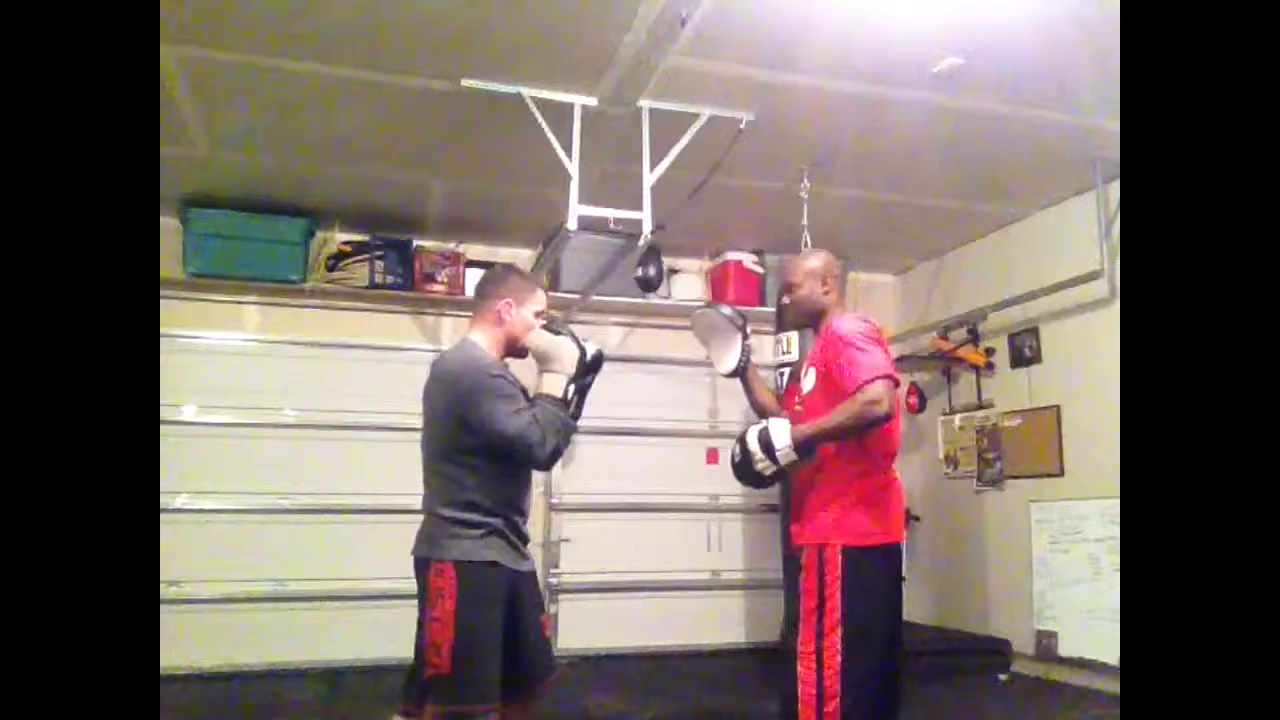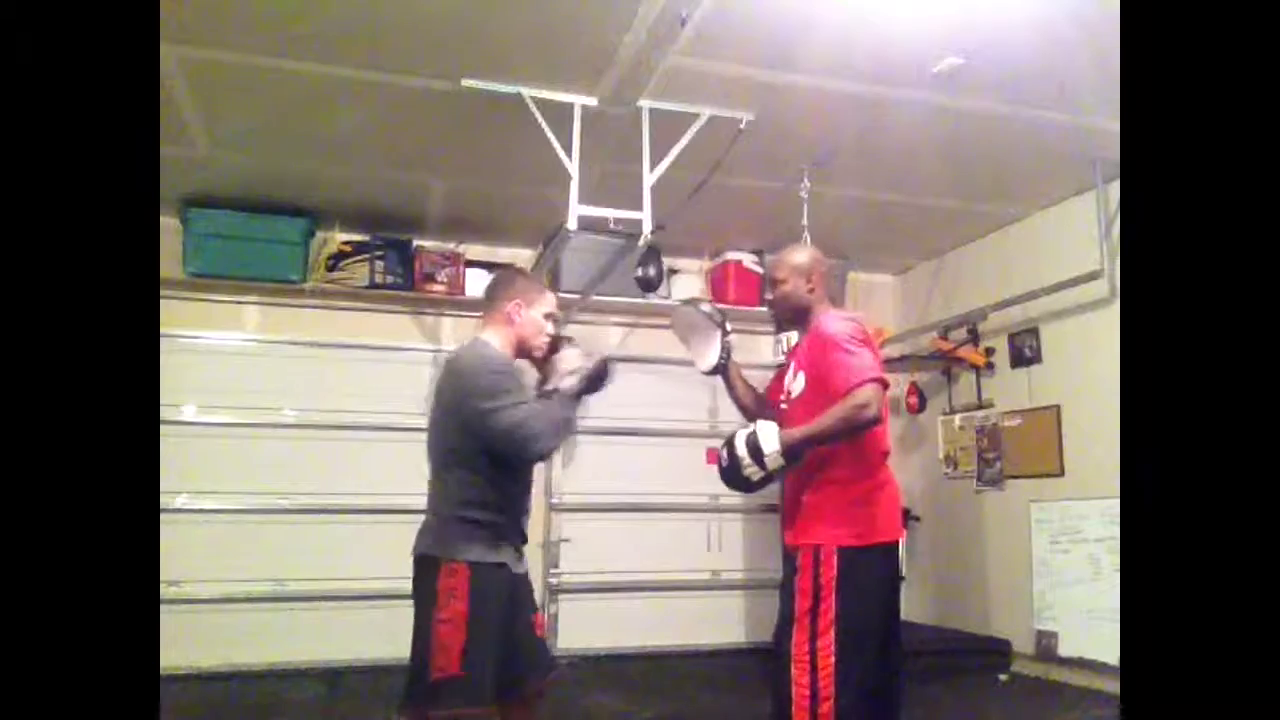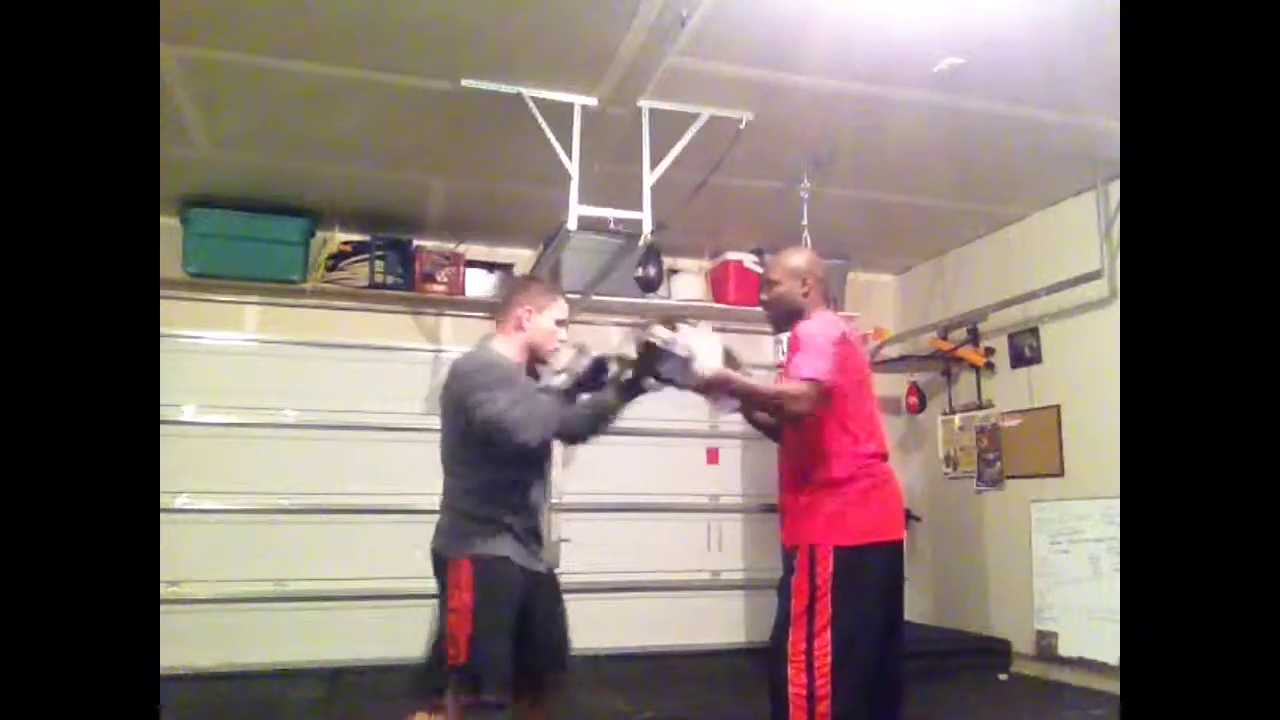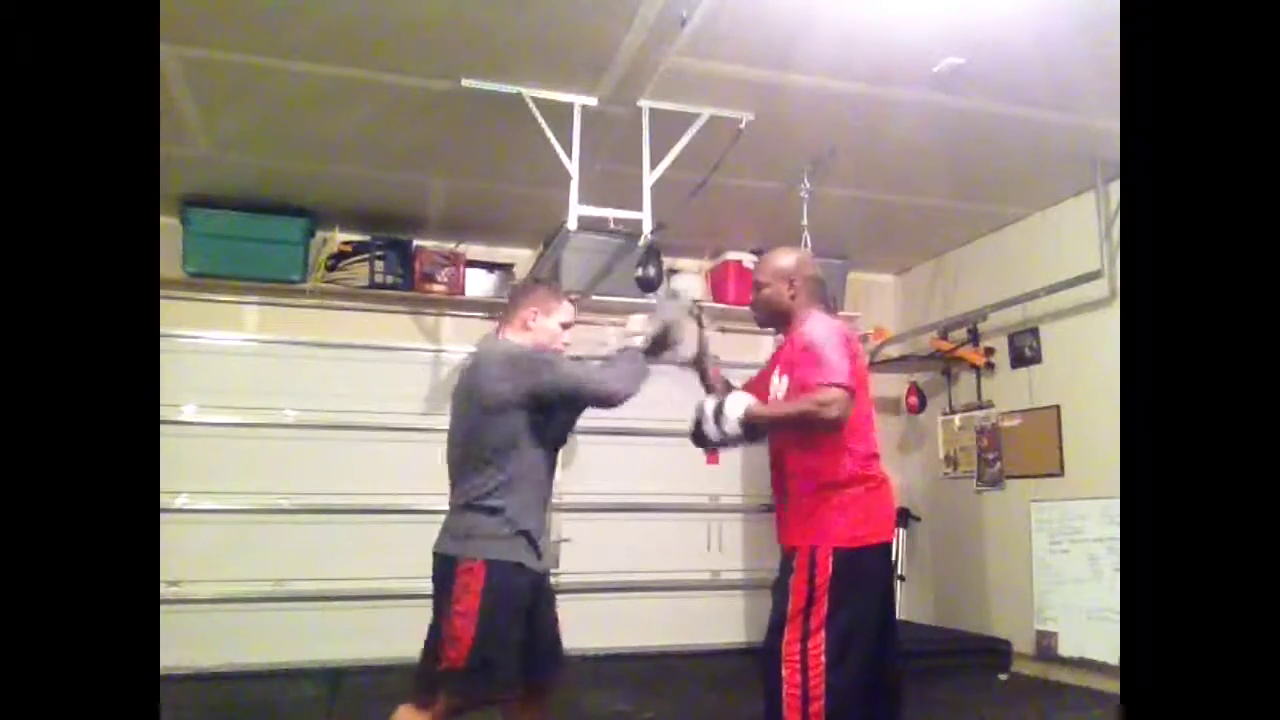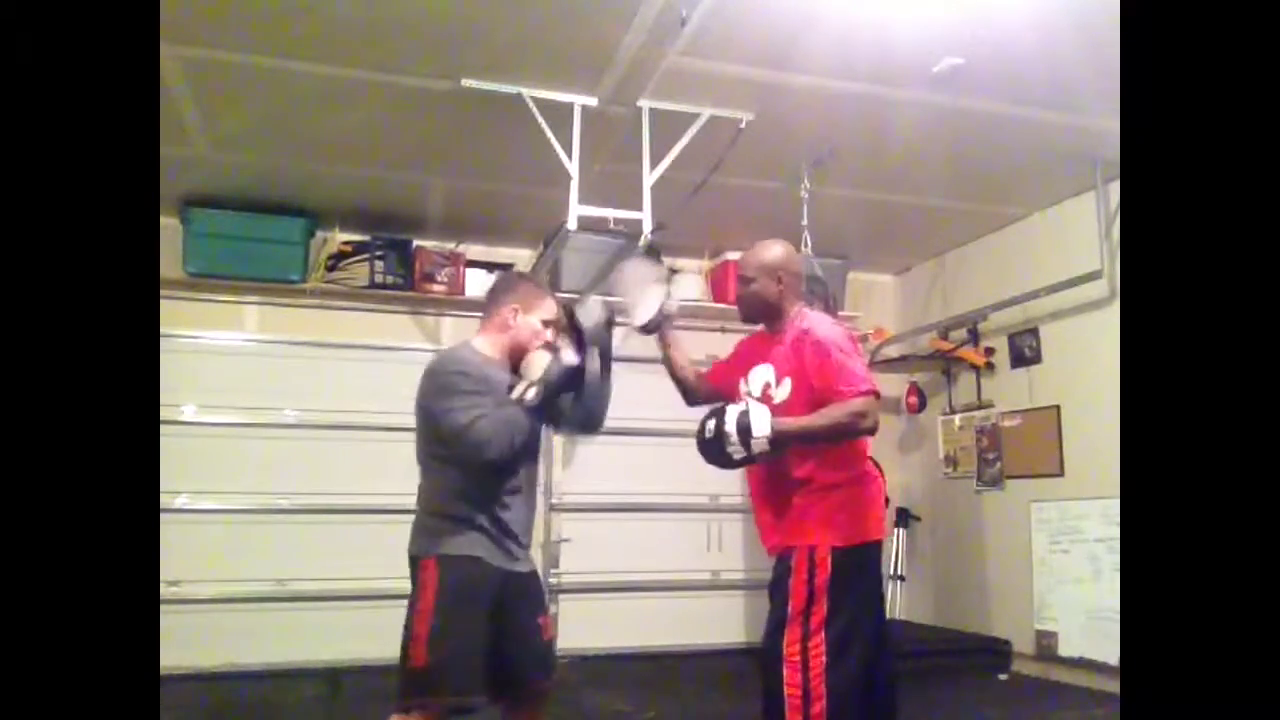
dt=0.4s
person 1, frame 1
left shoulder: (849, 332)
right shoulder: (821, 348)
left elbow: (879, 402)
right elbow: (783, 417)
left wrist: (794, 437)
right wrist: (745, 369)
left hip: (846, 530)
right hip: (862, 528)
left knee: (822, 665)
right knee: (868, 662)
person 1, frame 2
left shoulder: (836, 331)
right shoulder: (803, 349)
left elbow: (868, 406)
right elbow: (767, 415)
left wrist: (785, 442)
right wrist: (725, 365)
left hip: (840, 529)
right hip: (846, 527)
left knee: (813, 666)
right knee: (864, 666)
person 1, frame 3
left shoulder: (818, 334)
right shoulder: (813, 339)
left elbow: (796, 396)
right elbow: (786, 428)
left wrist: (717, 376)
right wrist: (741, 391)
left hip: (836, 526)
right hip: (862, 523)
left knee: (806, 664)
right knee: (876, 666)
person 1, frame 4
left shoulder: (819, 335)
right shoulder: (788, 350)
left elbow: (830, 407)
right elbow: (741, 405)
left wrist: (749, 413)
right wrist: (704, 360)
left hip: (836, 526)
right hip: (857, 525)
left knee: (799, 662)
right knee: (863, 663)
person 1, frame 5
left shoulder: (820, 335)
right shoulder: (754, 348)
left elbow: (863, 414)
right elbow: (698, 391)
left wrist: (773, 430)
right wrist: (664, 329)
left hip: (830, 524)
right hip: (809, 526)
left knee: (800, 662)
right knee: (851, 662)
person 2, frame 1
left shoulder: (489, 371)
right shoulder: (470, 370)
left elbow: (539, 448)
right elbow: (537, 446)
left wrist: (575, 383)
right wrist: (557, 377)
left hip: (505, 554)
right hip: (462, 558)
person 2, frame 2
left shoulder: (491, 370)
right shoulder: (483, 368)
left elbow: (523, 442)
right elbow: (535, 440)
left wrist: (558, 382)
right wrist: (568, 382)
left hip: (498, 556)
right hip: (463, 558)
left knee: (521, 683)
person 2, frame 3
left shoulder: (526, 376)
right shoulder: (478, 369)
left elbow: (576, 427)
right elbow: (522, 433)
left wrist: (625, 386)
right wrist: (569, 388)
left hip: (523, 553)
right hip: (477, 552)
left knee: (538, 679)
person 2, frame 4
left shoulder: (518, 369)
right shoulder: (515, 360)
left elbow: (543, 440)
right elbow: (607, 388)
right wrist: (639, 345)
left hip: (515, 552)
right hip: (482, 554)
left knee: (532, 682)
person 2, frame 5
left shoulder: (515, 375)
right shoulder: (455, 368)
right elbow: (485, 442)
right wrist: (536, 390)
left hip: (510, 556)
right hip: (453, 553)
left knee: (531, 683)
